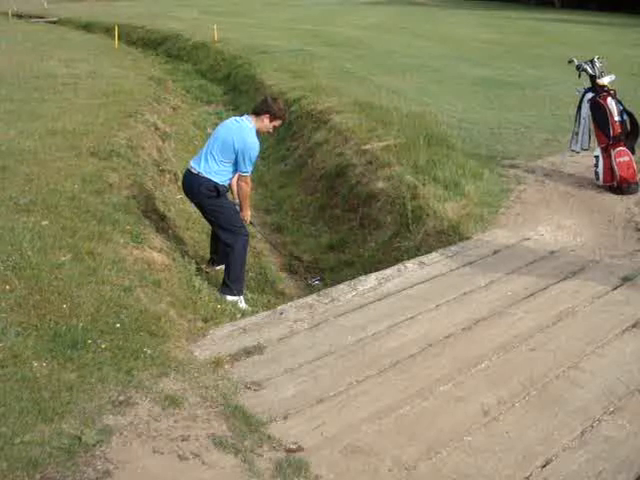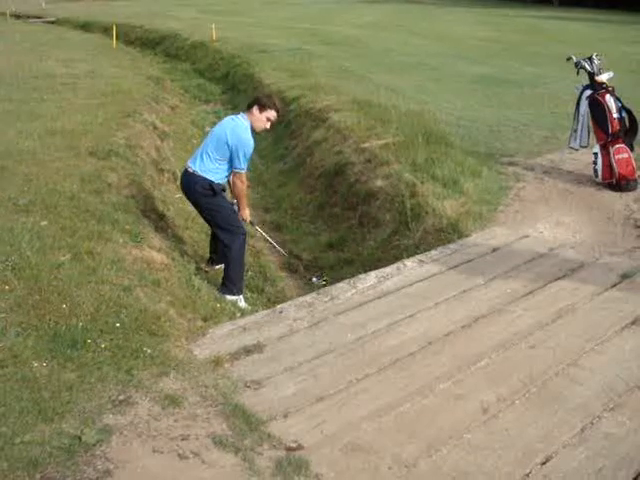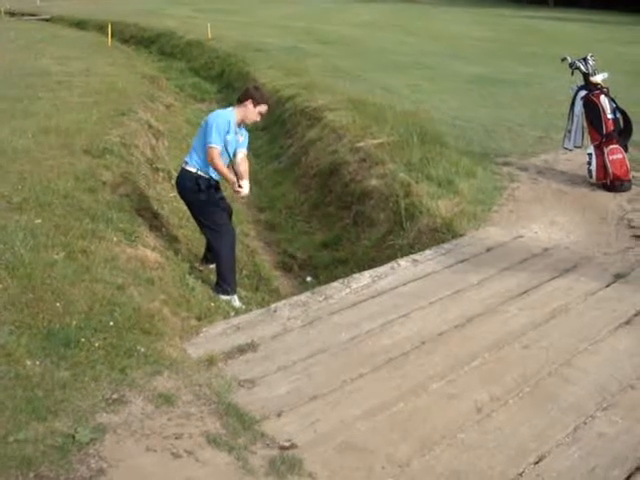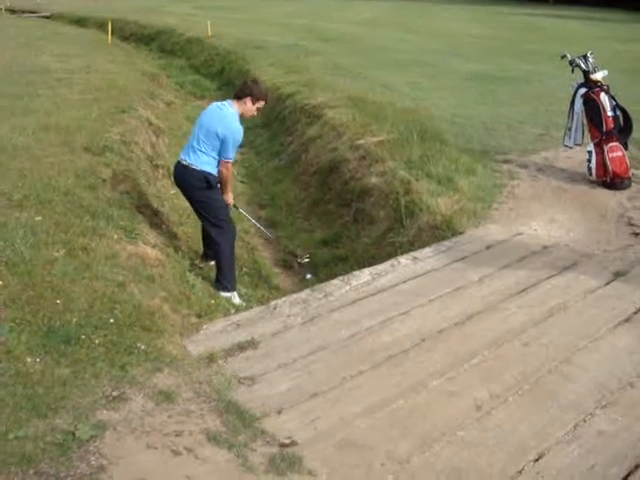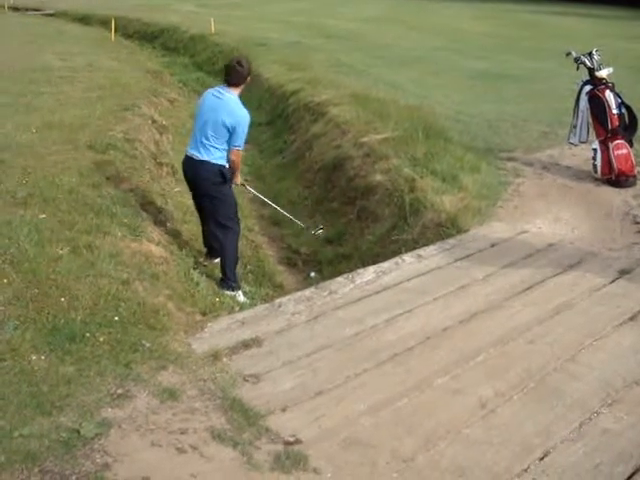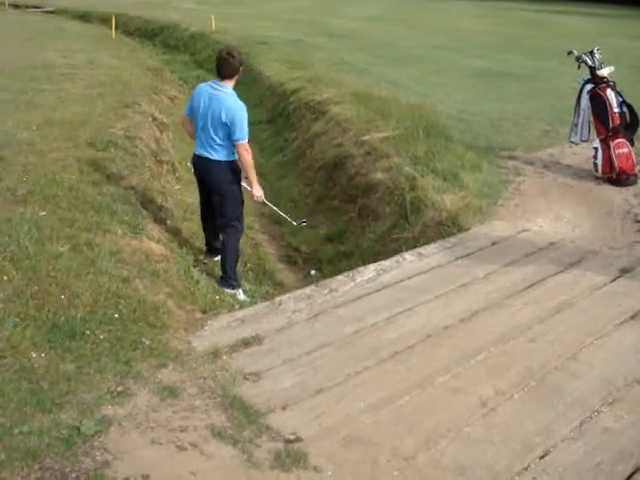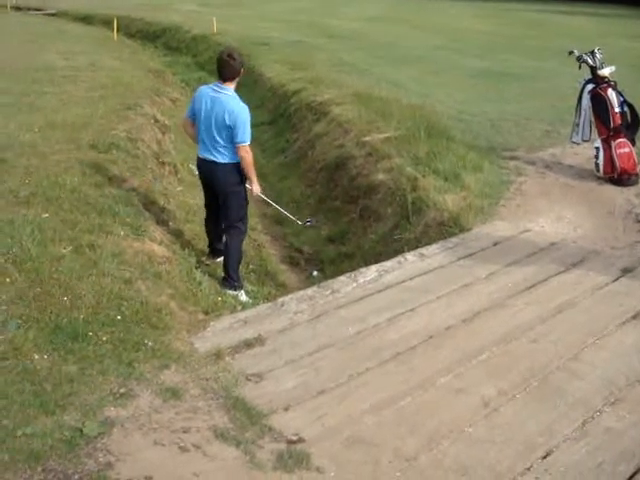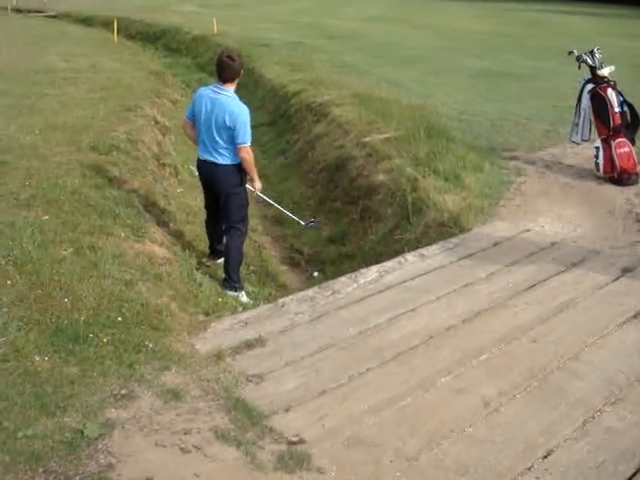
dt=0.5s
person 1, frame 1
left shoulder: (233, 122)
right shoulder: (250, 142)
right elbow: (244, 181)
left wrist: (238, 204)
right wrist: (245, 209)
left hip: (192, 178)
right hip: (206, 187)
left knee: (225, 217)
right knee: (239, 234)
left ankle: (218, 259)
right ankle: (232, 291)
person 1, frame 2
left shoulder: (232, 121)
right shoulder: (243, 137)
right elbow: (238, 178)
left wrist: (239, 203)
right wrist: (242, 208)
left hip: (193, 179)
right hip: (203, 186)
left knee: (225, 217)
right knee: (236, 233)
left ankle: (216, 259)
right ankle: (232, 291)
person 1, frame 3
left shoulder: (242, 131)
right shoulder: (219, 119)
left elbow: (241, 159)
right elbow: (213, 157)
left wrist: (244, 180)
right wrist: (232, 181)
left hip: (208, 181)
right hip: (194, 181)
left knee: (224, 214)
right knee: (225, 232)
left ankle: (210, 258)
right ankle: (226, 290)
person 1, frame 4
left shoulder: (215, 107)
right shoulder: (234, 127)
right elbow: (225, 167)
left wrist: (220, 190)
right wrist: (227, 193)
left hip: (182, 169)
right hip: (198, 178)
left knee: (211, 215)
right knee: (225, 229)
left ankle: (210, 254)
right ankle: (226, 286)
person 1, frame 5
left shoulder: (208, 95)
right shoulder: (240, 114)
right elbow: (234, 155)
right wrist: (236, 175)
left hip: (190, 163)
right hip: (211, 171)
left knee: (208, 213)
right knee: (229, 225)
left ankle: (213, 252)
right ankle: (229, 283)
person 1, frame 6
left shoulder: (200, 91)
right shoulder: (236, 107)
left elbow: (186, 121)
right elbow: (242, 150)
right wrist: (254, 184)
left hip: (199, 161)
right hip: (222, 168)
left knee: (208, 210)
right knee: (232, 224)
left ankle: (212, 249)
right ankle: (229, 281)
person 1, frame 7
left shoulder: (201, 93)
right shoulder: (239, 109)
left elbow: (188, 125)
right elbow: (243, 151)
right wrist: (254, 181)
left hip: (204, 163)
right hip: (227, 170)
left knee: (212, 211)
right knee: (236, 225)
left ankle: (215, 250)
right ankle: (231, 281)
person 1, frame 8
left shoulder: (200, 95)
right shoulder: (239, 109)
left elbow: (187, 126)
right elbow: (244, 152)
right wrist: (255, 179)
left hip: (204, 165)
right hip: (228, 172)
left knee: (213, 212)
right knee: (237, 226)
left ankle: (216, 252)
right ankle: (232, 282)
